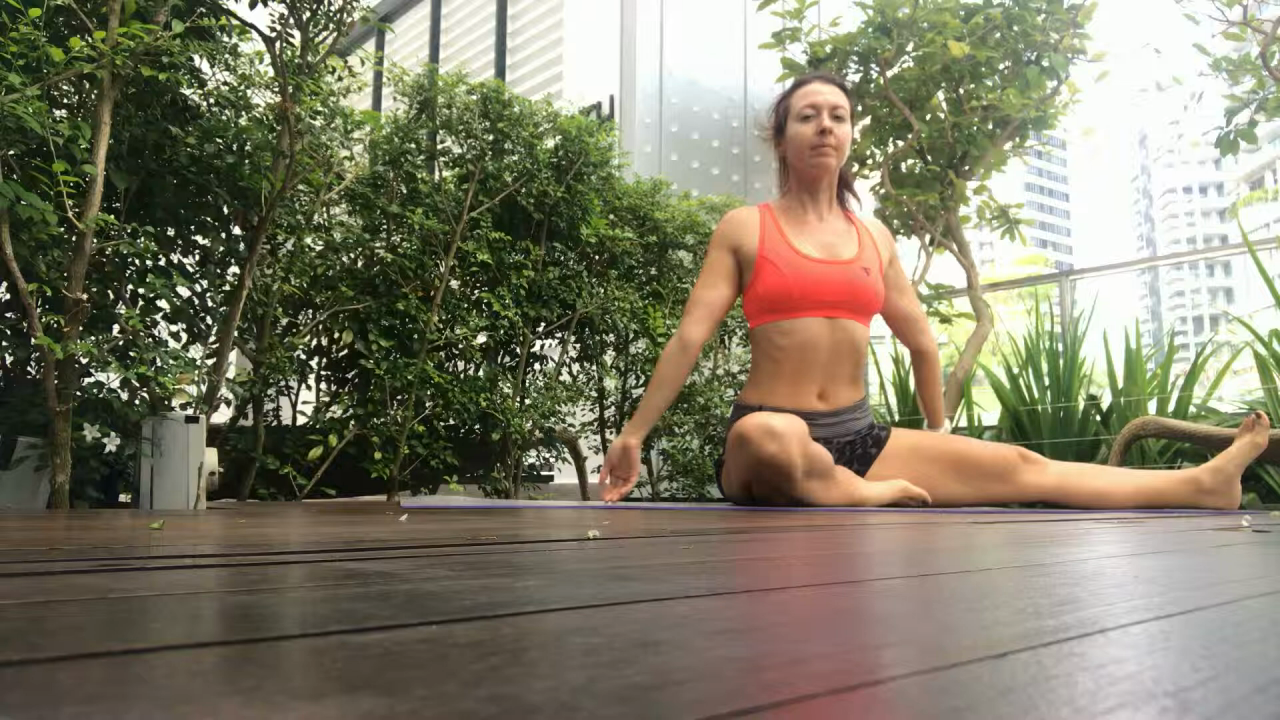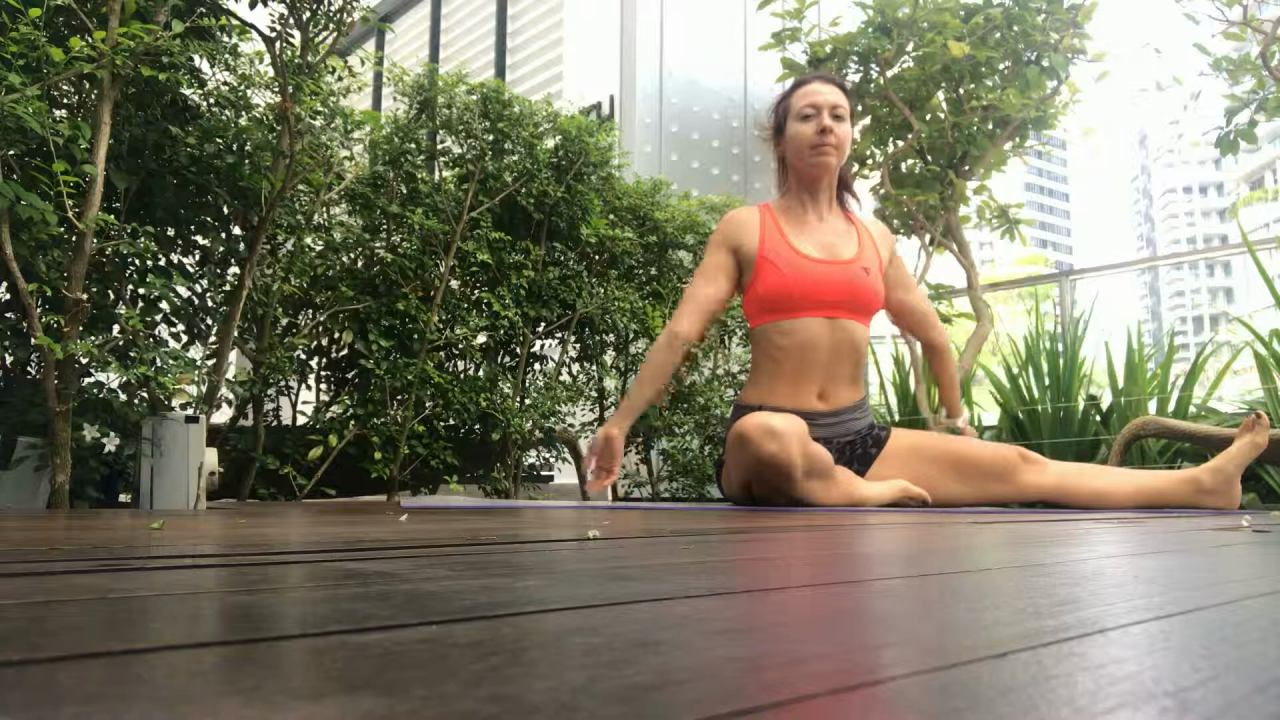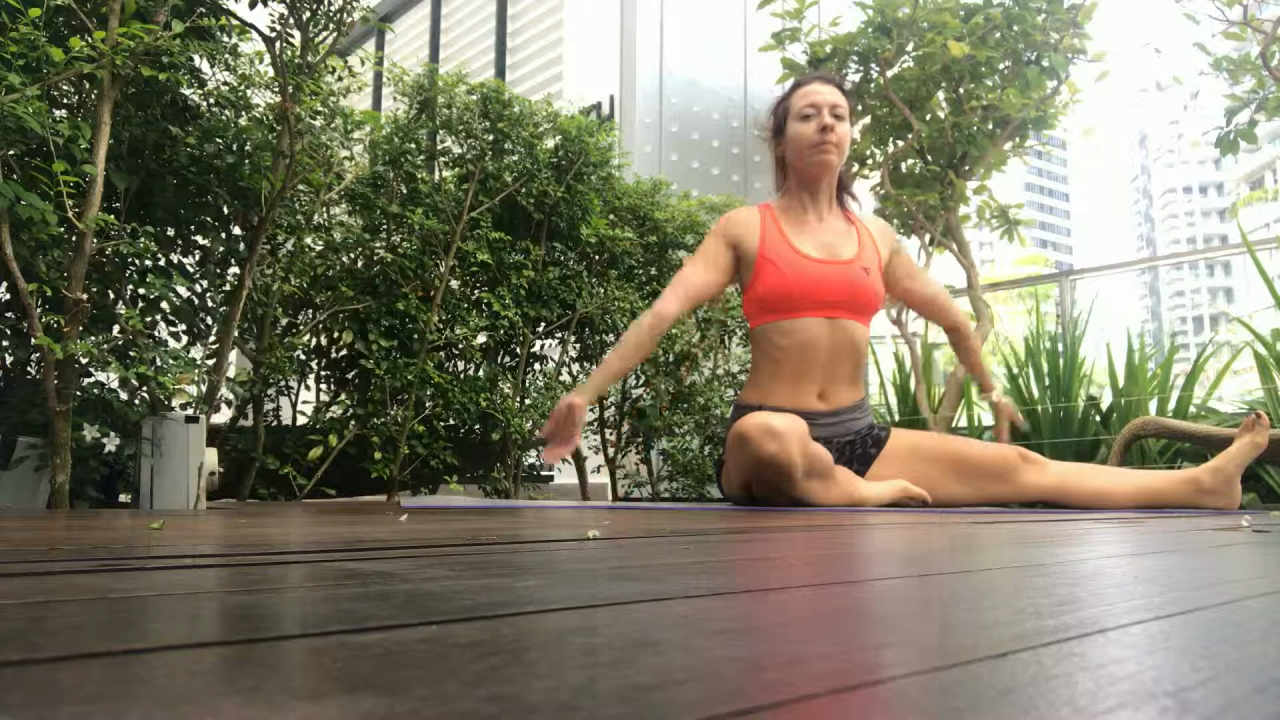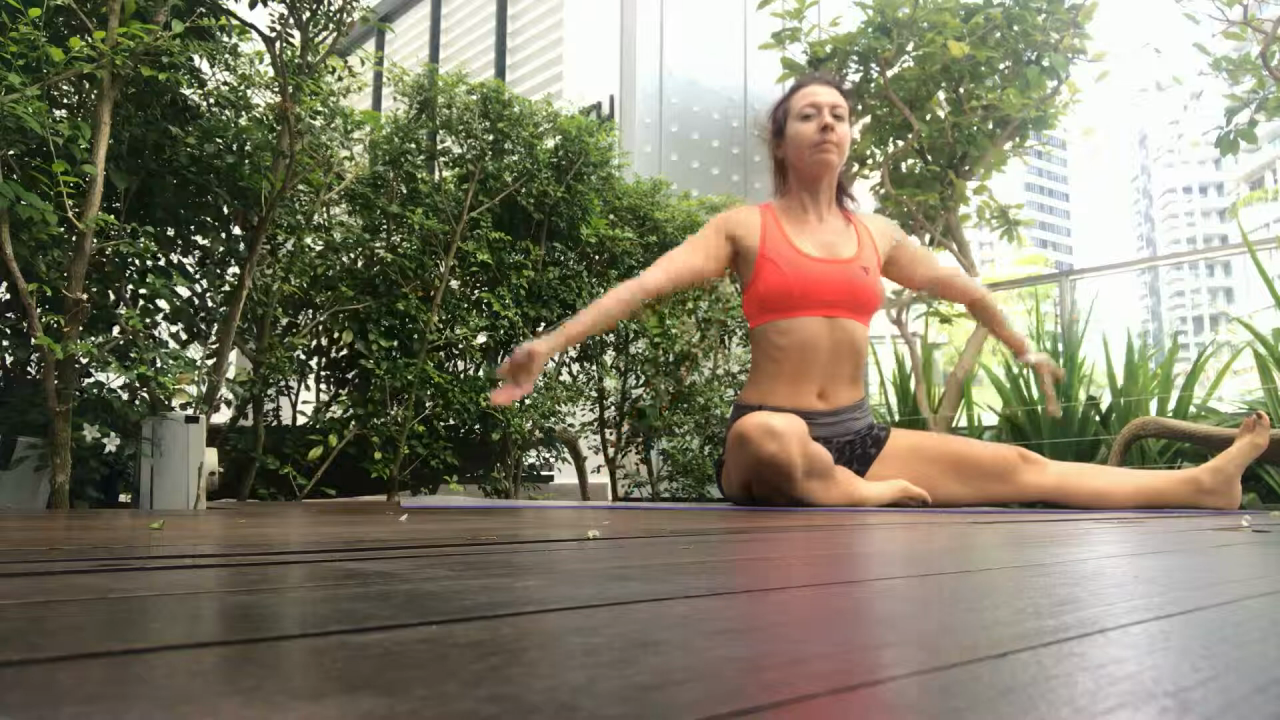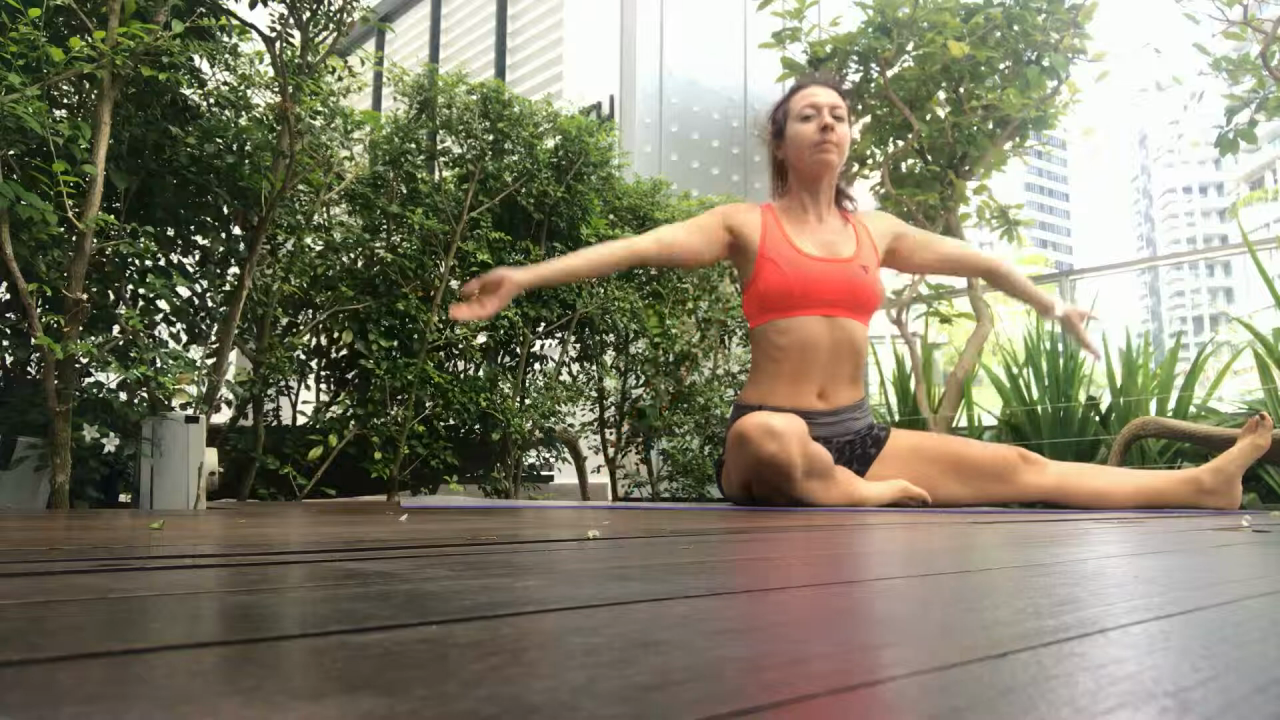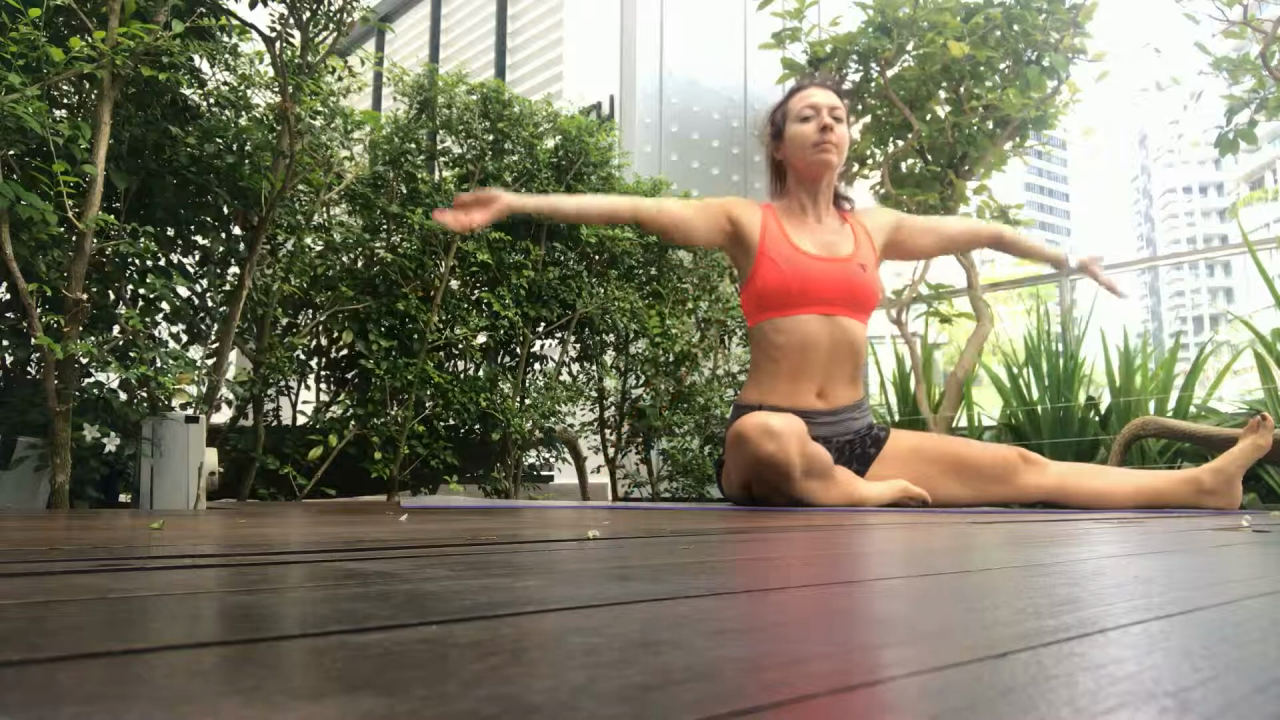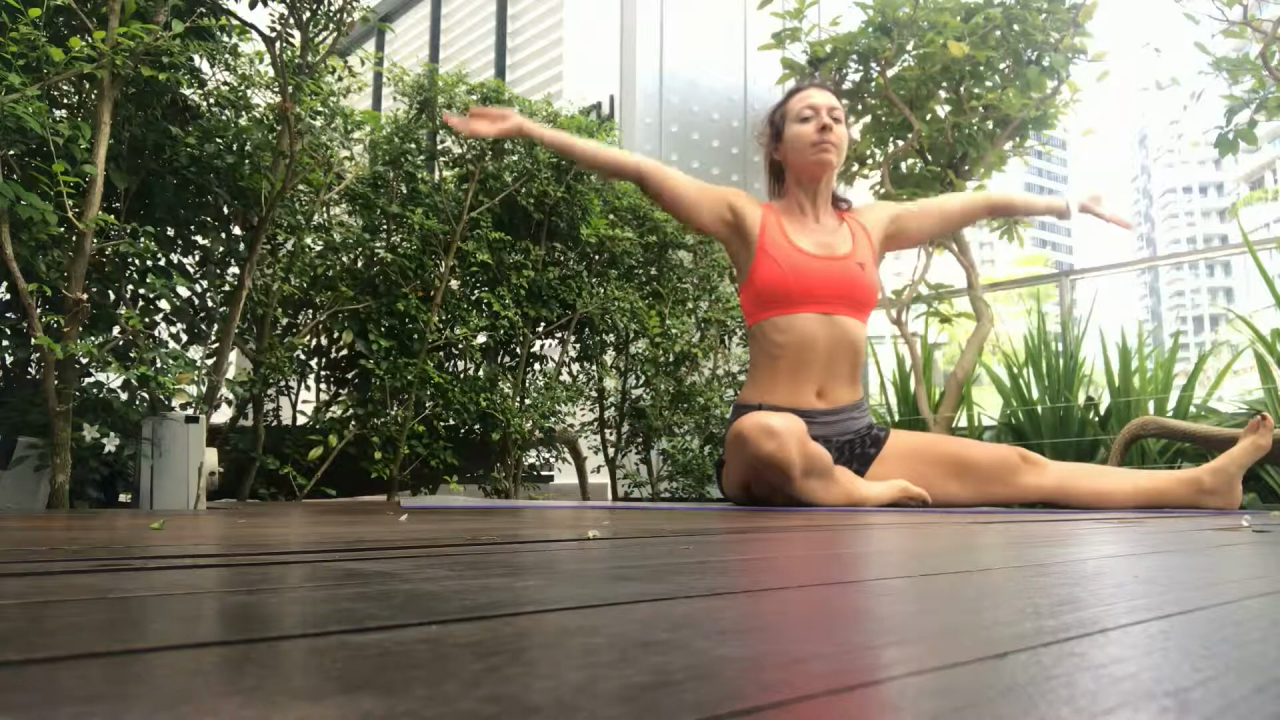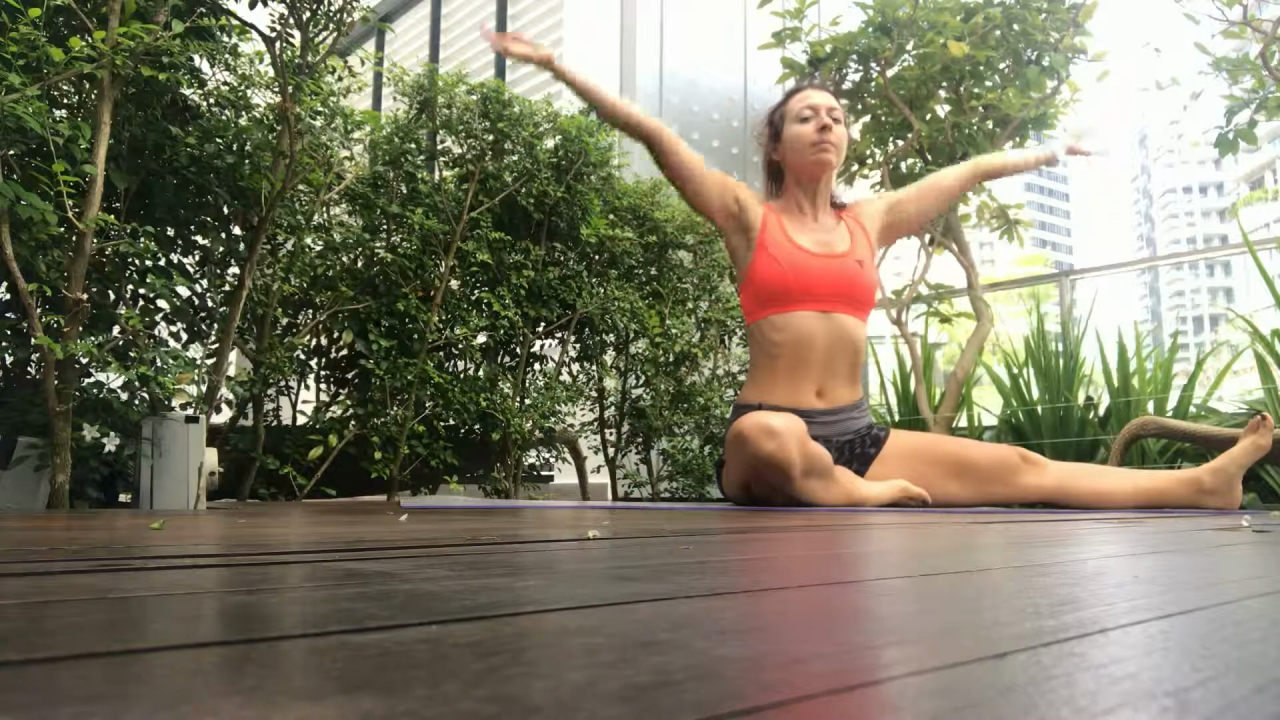
dt=0.1s
person 1, frame 1
left shoulder: (873, 238)
right shoulder: (744, 228)
left elbow: (919, 342)
right elbow: (690, 336)
left wrist: (936, 429)
right wrist: (633, 435)
left hip: (859, 433)
right hip: (767, 439)
left knee: (1020, 466)
right knee: (766, 437)
left ankle: (1199, 485)
right ankle: (867, 498)
person 1, frame 2
left shoulder: (873, 237)
right shoulder: (744, 228)
left elbow: (929, 331)
right elbow: (682, 329)
left wrist: (955, 413)
right wrist: (619, 423)
left hip: (860, 433)
right hip: (771, 437)
left knee: (1019, 466)
right knee: (766, 436)
left ankle: (1197, 485)
right ankle: (868, 497)
person 1, frame 3
left shoulder: (873, 236)
right shoulder: (747, 229)
left elbow: (945, 308)
right elbow: (663, 311)
left wrist: (988, 386)
right wrist: (586, 391)
left hip: (863, 433)
right hip: (763, 444)
left knee: (1018, 467)
right knee: (771, 437)
left ankle: (1198, 486)
right ankle: (869, 500)
person 1, frame 4
left shoulder: (876, 233)
right shoulder: (746, 228)
left elbow: (962, 286)
right elbow: (645, 284)
left wrist: (1026, 350)
right wrist: (552, 342)
left hip: (860, 433)
right hip: (769, 444)
left knee: (1018, 466)
right knee: (769, 436)
left ankle: (1194, 485)
right ankle: (867, 500)
person 1, frame 5
left shoulder: (875, 230)
right shoulder: (747, 224)
left elbow: (972, 260)
right elbow: (634, 247)
left wrist: (1048, 302)
right wrist: (529, 275)
left hip: (860, 434)
right hip: (767, 444)
left knee: (1019, 464)
right knee: (771, 435)
left ankle: (1196, 485)
right ankle: (867, 500)
person 1, frame 6
left shoulder: (873, 228)
right shoulder: (745, 221)
left elbow: (974, 232)
right elbow: (636, 211)
left wrist: (1064, 258)
right wrist: (518, 203)
left hip: (858, 434)
right hip: (768, 445)
left knee: (1019, 466)
right knee: (770, 435)
left ankle: (1194, 485)
right ankle: (868, 499)
person 1, frame 7
left shoulder: (867, 226)
right shoulder: (743, 218)
left elbow: (969, 206)
right elbow: (637, 168)
left wrist: (1063, 205)
right wrist: (529, 127)
left hip: (857, 435)
right hip: (777, 436)
left knee: (1017, 465)
right knee: (772, 444)
left ankle: (1196, 480)
right ankle: (864, 503)
person 1, frame 8
left shoulder: (870, 221)
right shoulder: (747, 217)
left elbow: (969, 170)
right elbow: (654, 134)
left wrist: (1048, 152)
right wrist: (554, 64)
left hip: (858, 434)
right hip: (766, 446)
left knee: (1020, 468)
right knee: (768, 437)
left ankle: (1193, 484)
right ankle: (868, 495)
